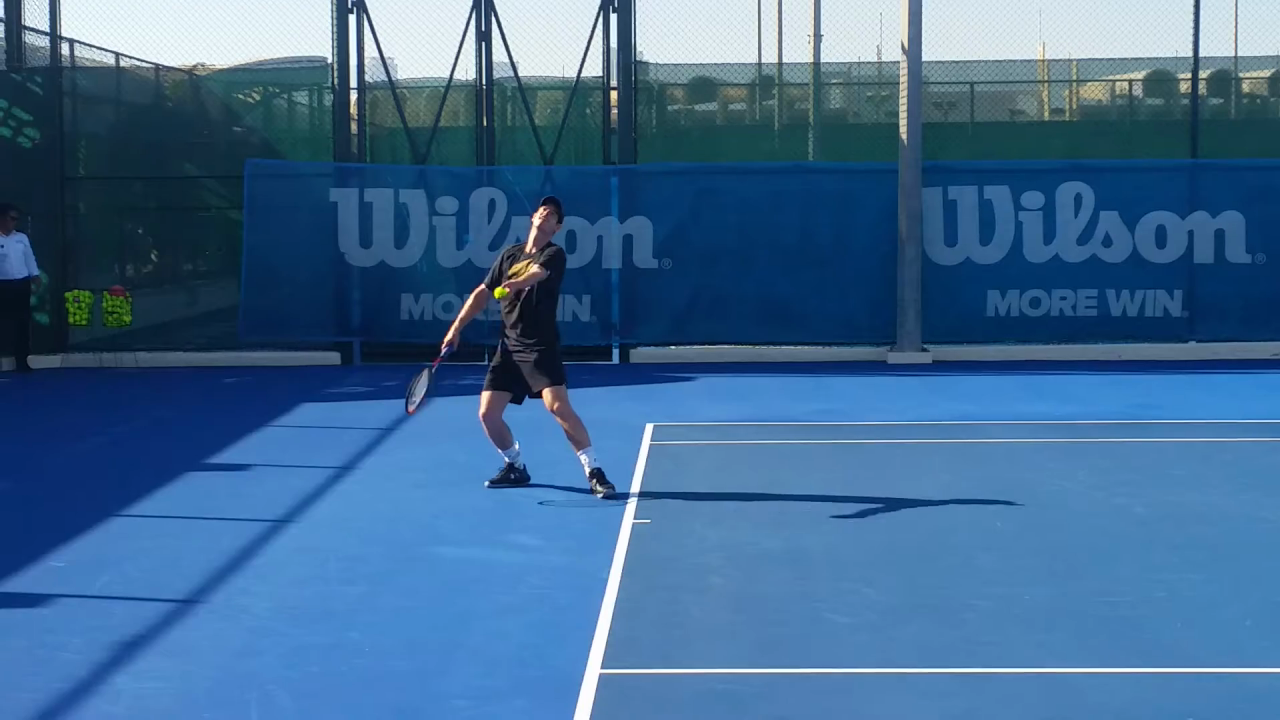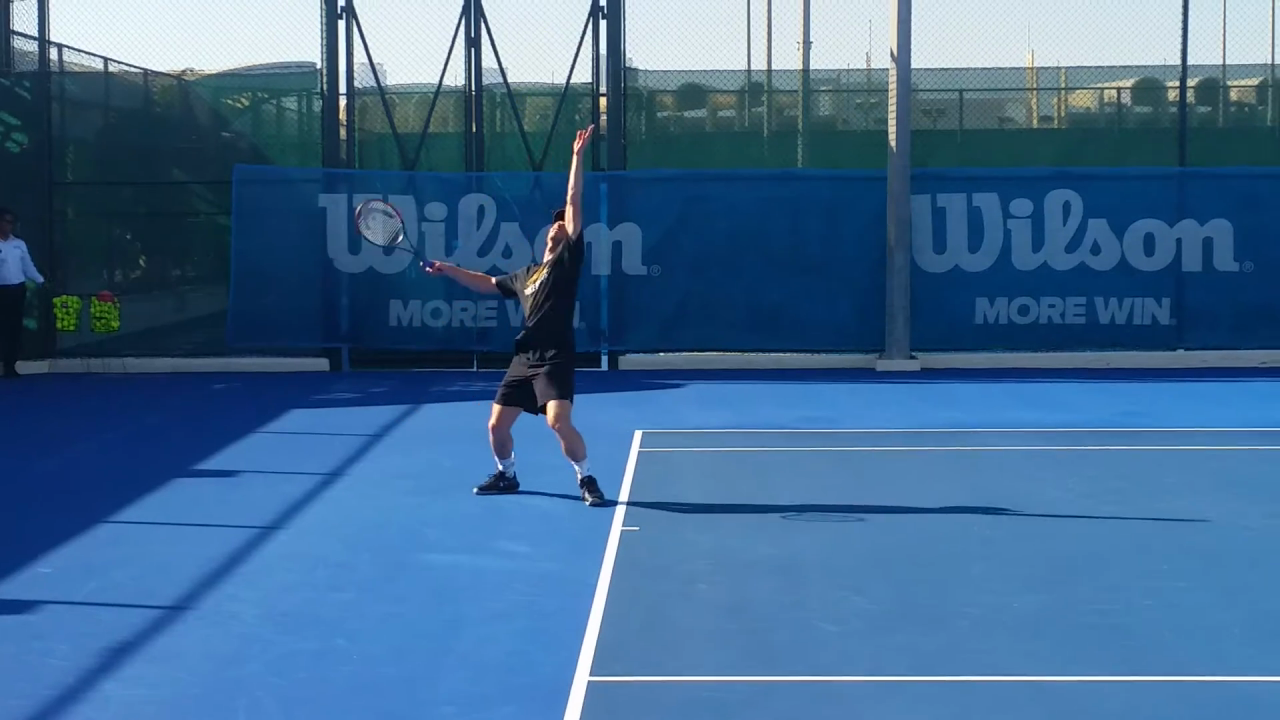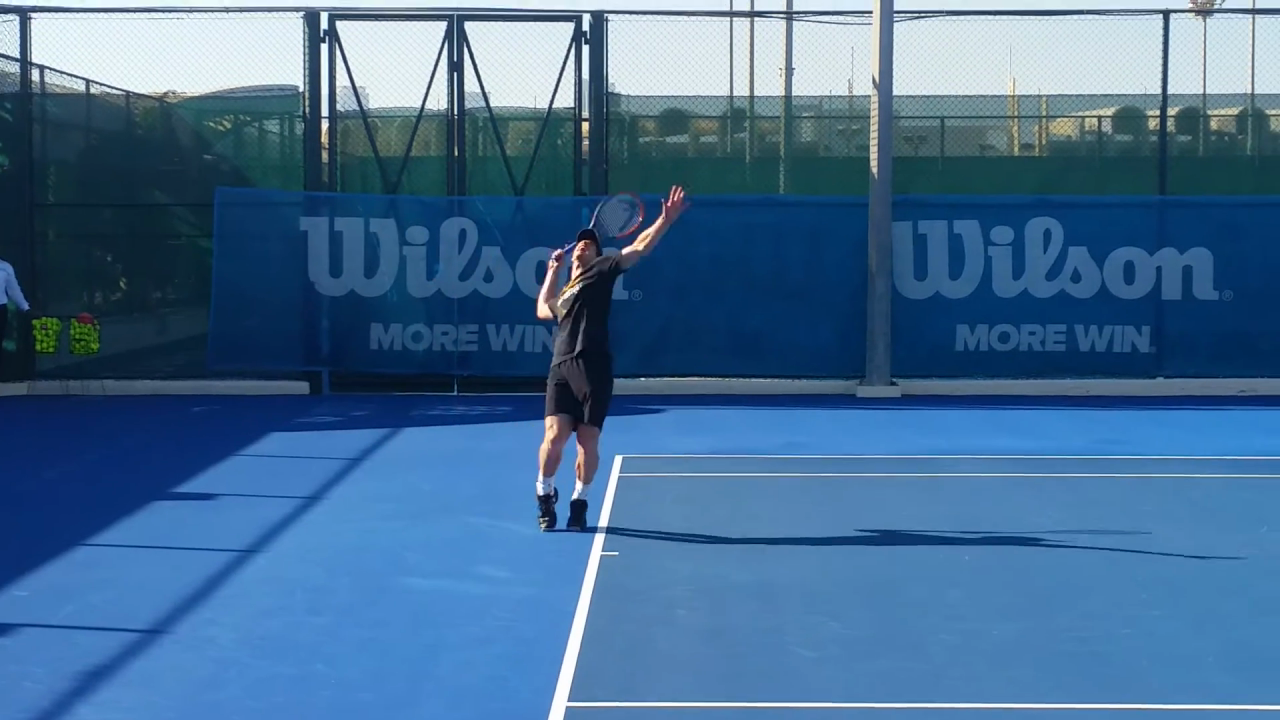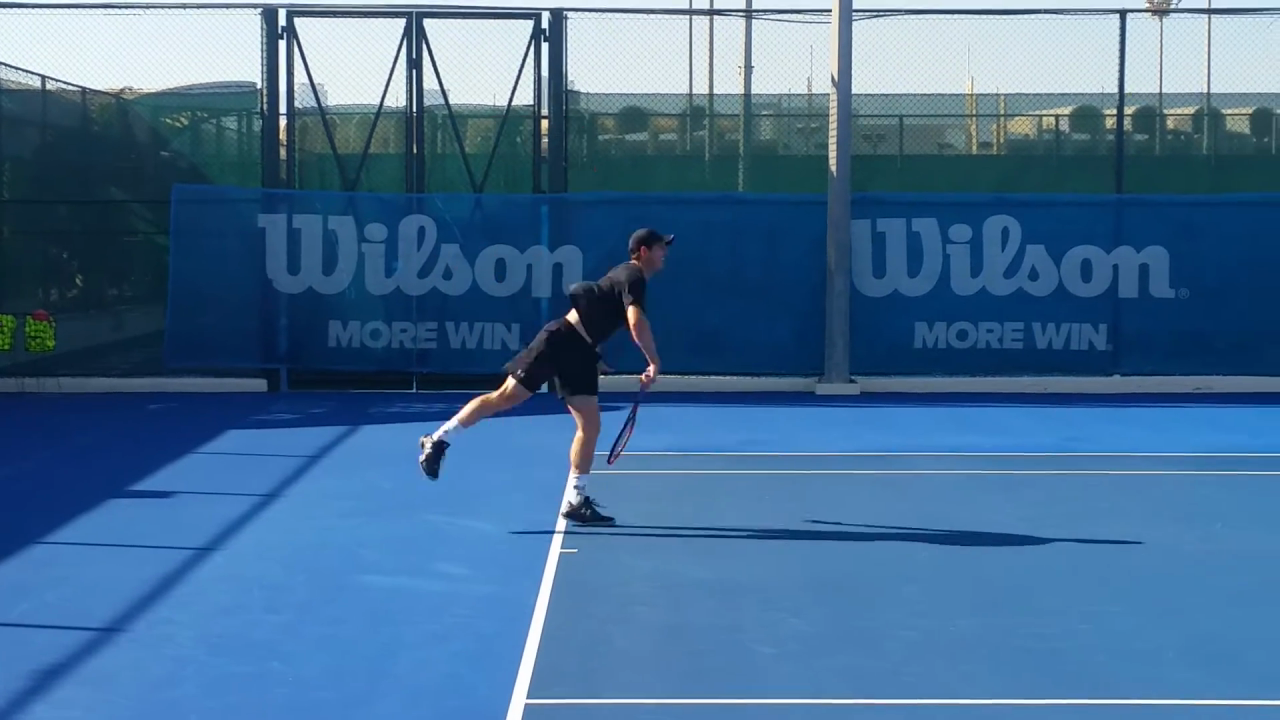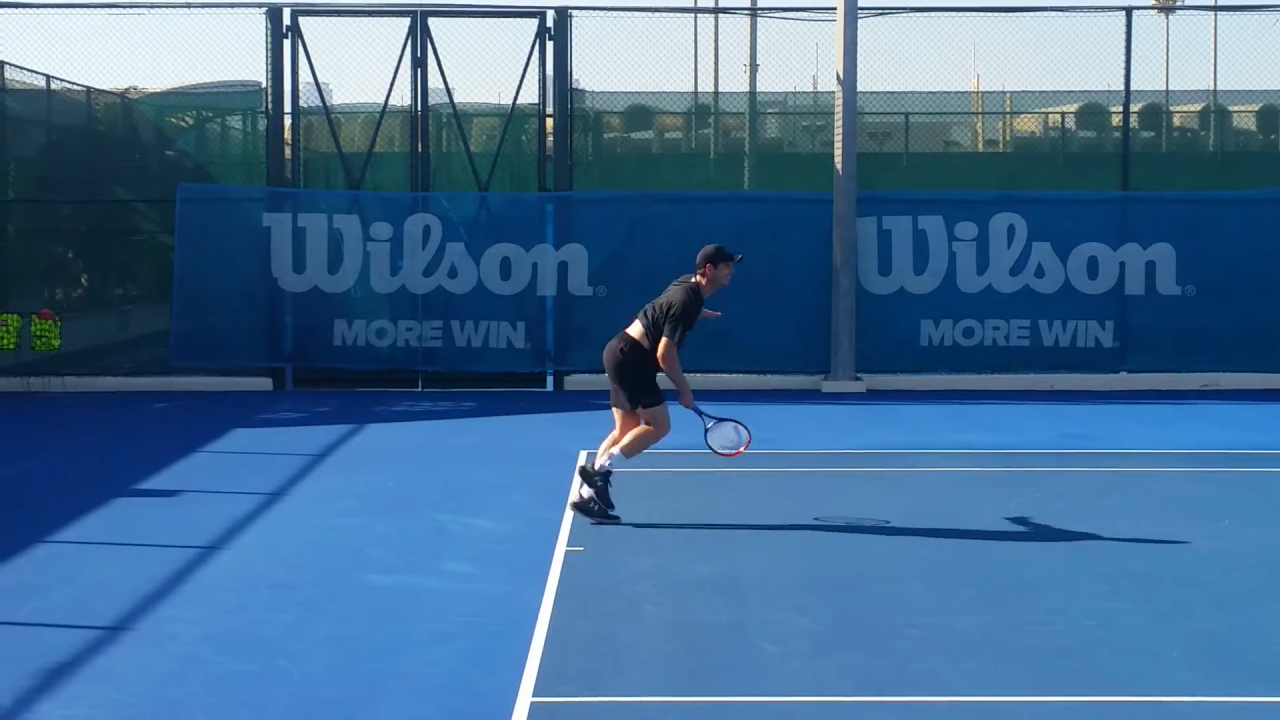
dt=0.4s
person 1, frame 1
left shoulder: (554, 255)
right shoulder: (508, 255)
left elbow: (535, 273)
right elbow: (481, 294)
left wrist: (514, 284)
right wrist: (456, 329)
left hip: (541, 348)
right hip: (508, 349)
left knee: (559, 407)
right knee: (488, 412)
left ankle: (593, 471)
right ankle: (516, 467)
person 1, frame 2
left shoulder: (569, 259)
right shoulder: (526, 275)
left elbow: (574, 203)
right elbow: (488, 283)
left wrist: (578, 156)
right wrist: (448, 269)
left hip: (555, 359)
right hip: (524, 361)
left knee: (559, 423)
right knee: (497, 426)
left ankle: (586, 478)
right ankle: (506, 475)
person 1, frame 3
left shoulder: (602, 268)
right shoulder: (561, 290)
left elbow: (641, 248)
right elbow: (542, 310)
left wrist: (667, 218)
right wrist: (552, 270)
left hip: (591, 369)
right hip: (561, 368)
left knee: (587, 443)
right knee: (554, 439)
left ankle: (578, 501)
right ankle: (545, 496)
person 1, frame 4
left shoulder: (624, 276)
right shoulder: (634, 276)
right elbow: (637, 323)
right wrist: (654, 362)
left hip: (576, 349)
right hip: (558, 342)
left knee: (591, 425)
right knee: (502, 399)
left ankle: (577, 500)
right ankle: (437, 441)
person 1, frame 5
left shoulder: (688, 285)
right shoulder: (683, 303)
right elbow: (665, 353)
left wrist: (705, 313)
right wrist: (683, 389)
left hip: (623, 353)
right hip: (629, 356)
left knee: (625, 430)
right knee: (658, 425)
left ankle: (588, 495)
right ankle: (599, 469)
